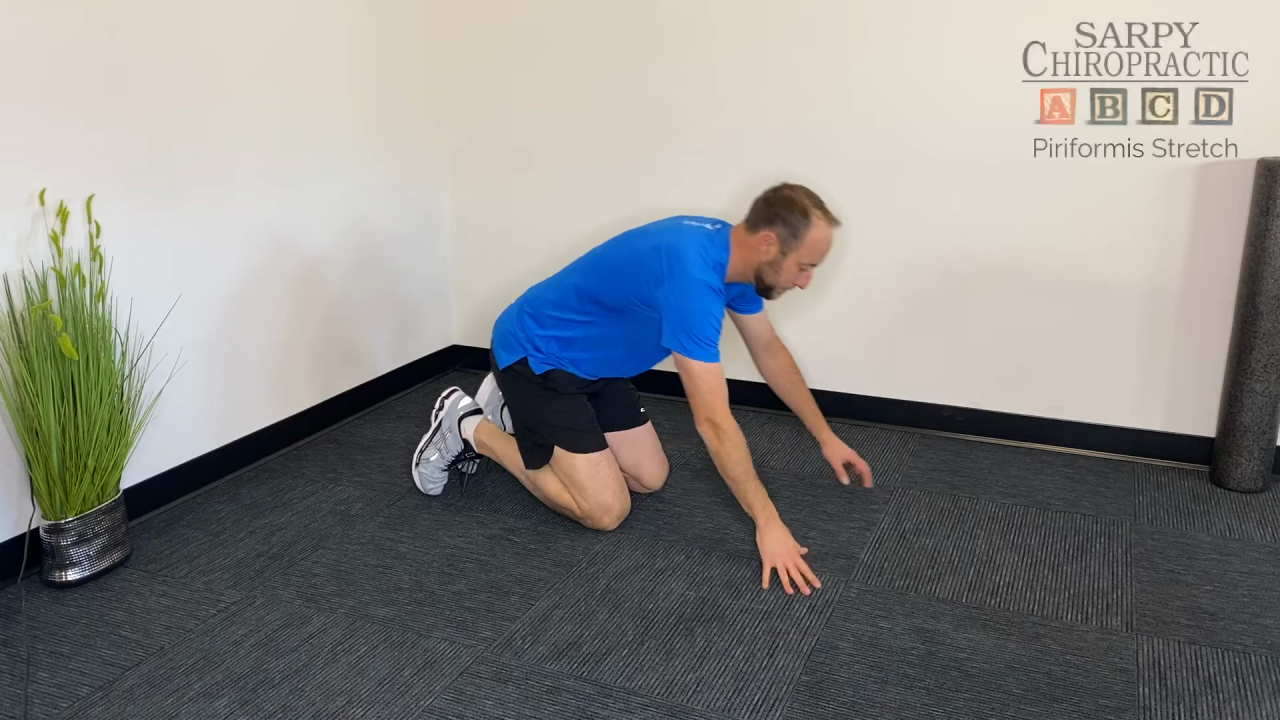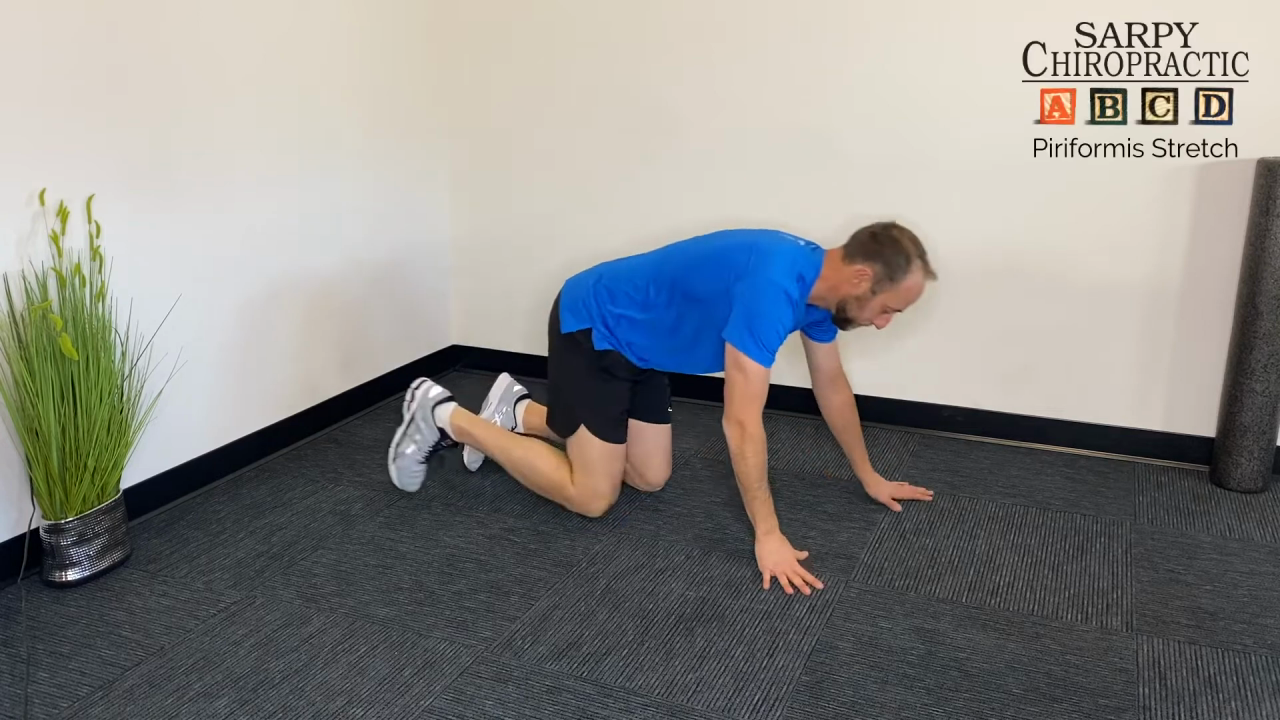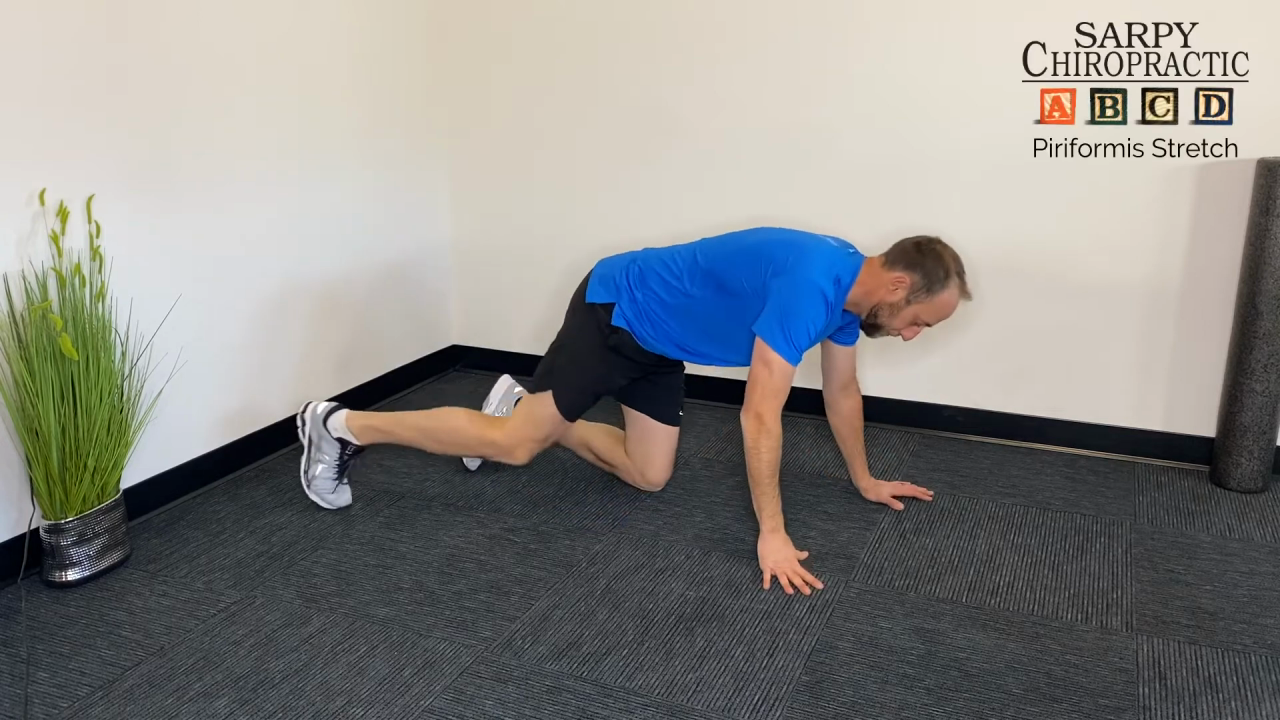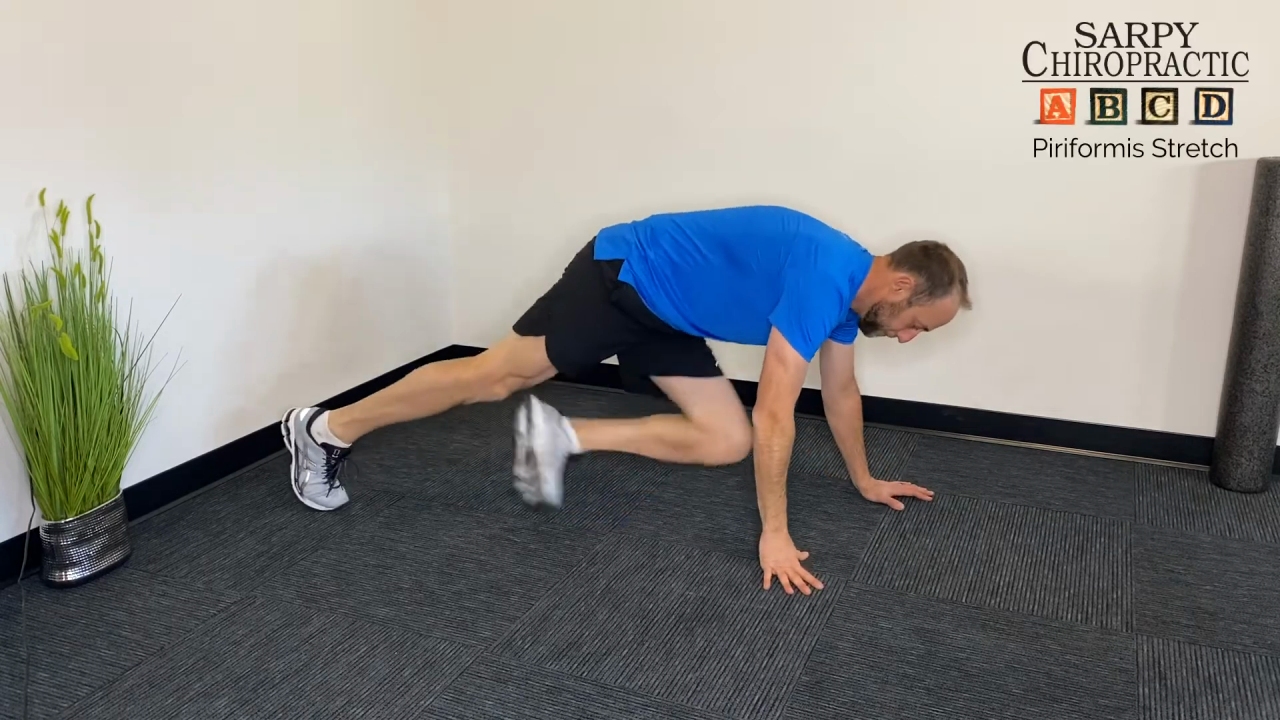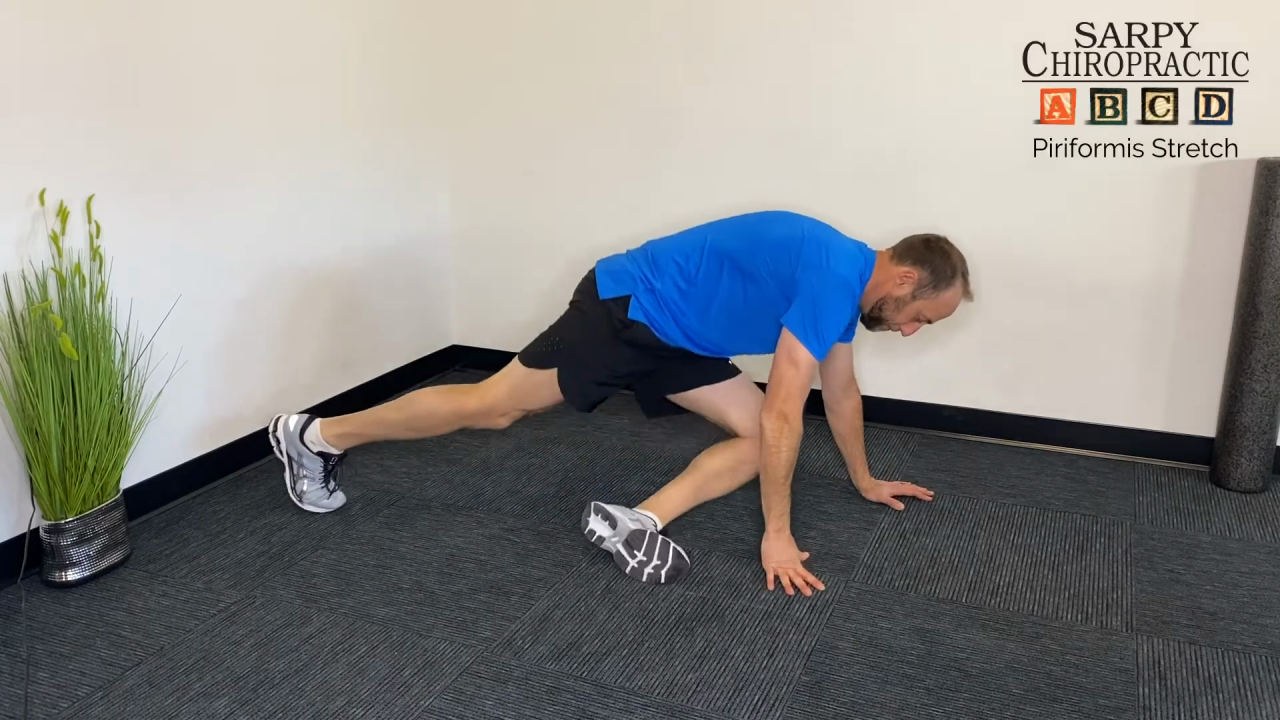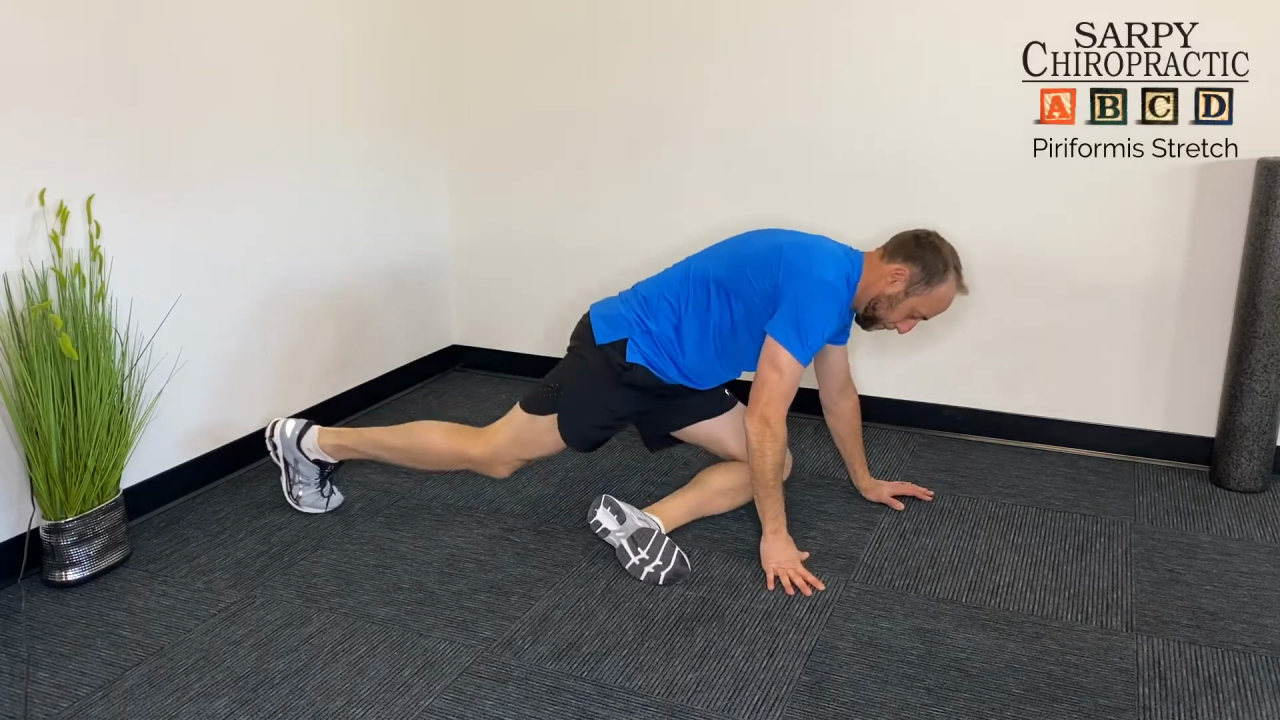
dt=0.4s
person 1, frame 1
left shoulder: (732, 252)
right shoulder: (692, 275)
left elbow: (769, 351)
right elbow: (714, 422)
left wrist: (826, 438)
right wrist: (769, 526)
left hip: (592, 361)
right hip: (536, 358)
left knee: (650, 478)
right knee: (607, 510)
left ankle: (512, 412)
right ankle: (472, 430)
person 1, frame 2
left shoulder: (822, 284)
right shoulder: (773, 283)
left elbow: (832, 386)
right elbow: (742, 424)
left wrist: (869, 477)
right wrist: (768, 537)
left hip: (633, 340)
right hip: (591, 328)
left knee: (650, 477)
right knee: (592, 497)
left ankle: (521, 411)
right ankle: (448, 418)
person 1, frame 3
left shoulder: (850, 288)
right shoulder: (811, 284)
left elbow: (842, 392)
right elbow: (760, 418)
left wrist: (864, 480)
right wrist: (772, 535)
left hip: (654, 336)
right hip: (617, 311)
left knee: (648, 475)
right knee: (516, 444)
left ankle: (523, 403)
right ankle: (342, 425)
person 1, frame 4
left shoulder: (852, 285)
right shoulder: (825, 277)
left elbow: (840, 391)
right elbow: (776, 414)
left wrist: (864, 481)
right wrist: (775, 535)
left hip: (659, 309)
right hip: (623, 275)
left knee: (727, 441)
right knee: (493, 377)
left ankle: (559, 436)
right ankle: (326, 431)
person 1, frame 5
left shoulder: (849, 282)
right shoulder: (836, 278)
left elbow: (840, 390)
right elbow: (787, 415)
left wrist: (865, 481)
right wrist: (777, 535)
left hip: (668, 332)
right hip: (626, 309)
left knee: (756, 437)
right knee: (492, 407)
left ankle: (638, 521)
right ankle: (318, 438)
person 1, frame 6
left shoulder: (839, 285)
right shoulder: (821, 283)
left elbow: (839, 393)
right elbow: (765, 418)
left wrist: (865, 480)
right wrist: (774, 536)
left hip: (668, 368)
right hip: (623, 350)
left knee: (771, 466)
right knee: (493, 455)
left ankle: (643, 523)
right ankle: (312, 443)
